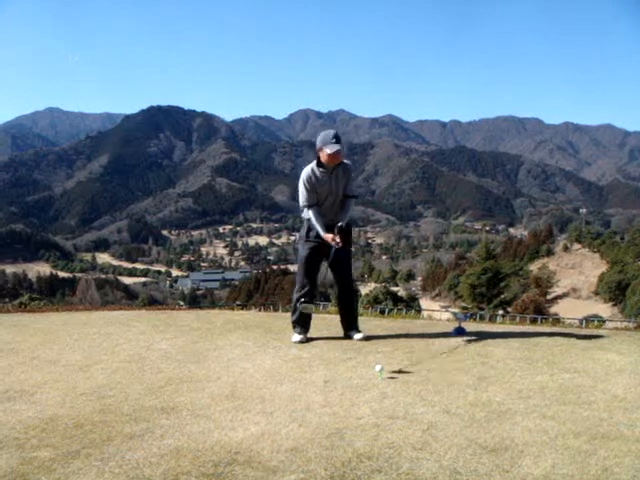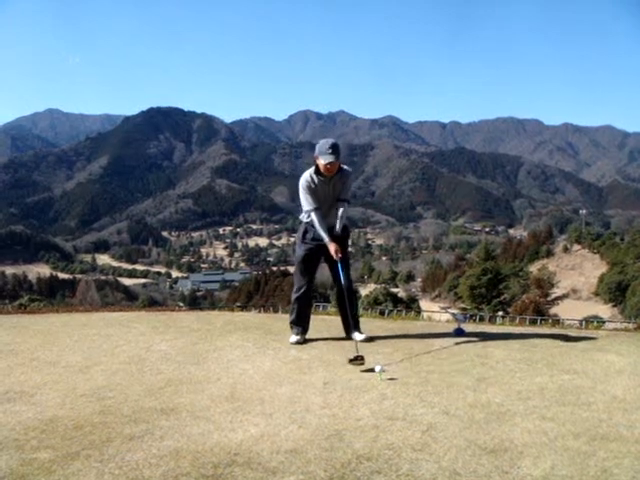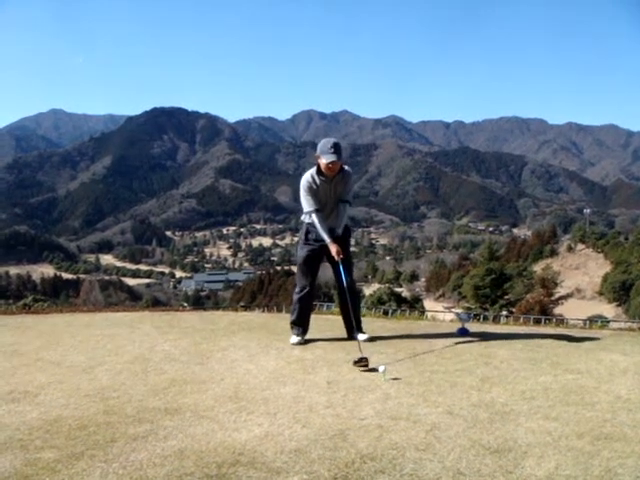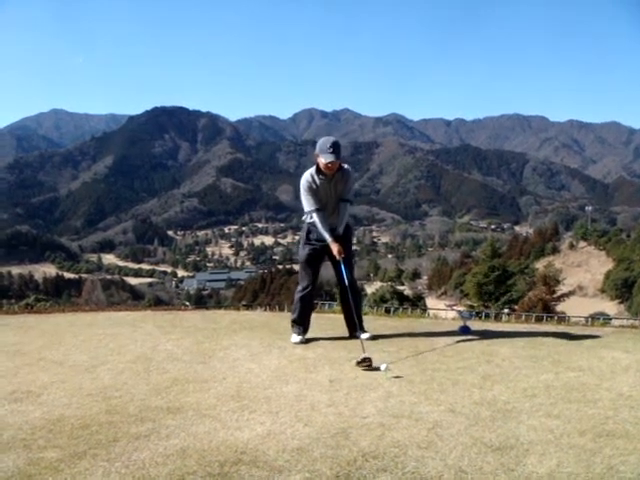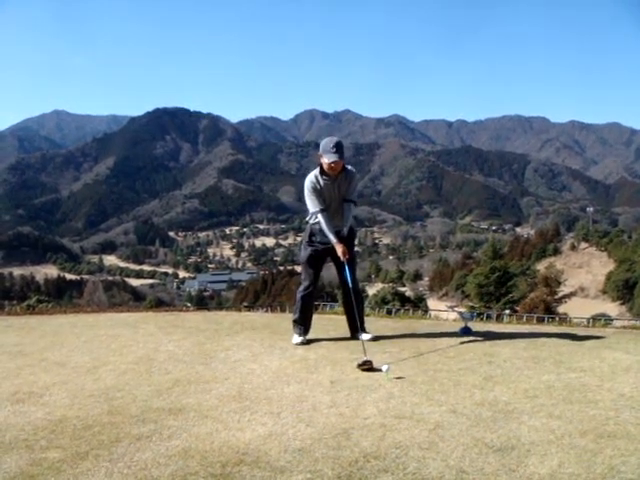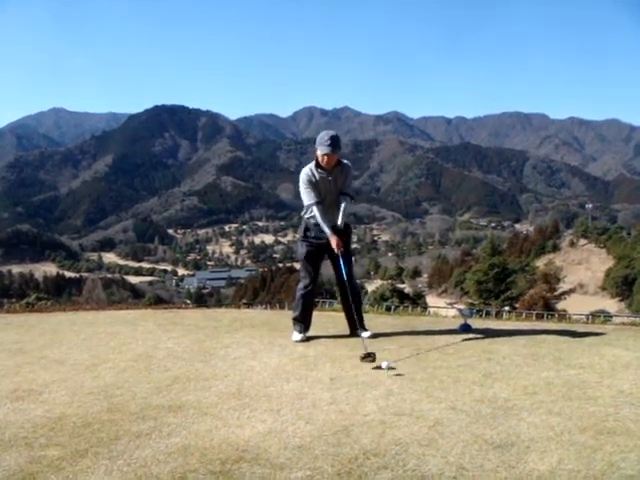
dt=0.7s
person 1, frame 1
left shoulder: (346, 169)
right shoulder: (308, 174)
left elbow: (349, 198)
right elbow: (309, 208)
left wrist: (341, 225)
right wrist: (324, 233)
left hip: (339, 229)
right hip: (314, 231)
left knee: (346, 281)
right knee: (306, 281)
left ankle: (351, 327)
right ankle: (300, 328)
person 1, frame 2
left shoulder: (346, 174)
right shoulder: (307, 179)
left elbow: (342, 204)
right elbow: (314, 213)
left wrist: (336, 234)
right wrist: (328, 242)
left hip: (337, 232)
right hip: (311, 232)
left knee: (345, 282)
right knee: (303, 283)
left ankle: (352, 328)
right ankle: (298, 329)
person 1, frame 3
left shoulder: (347, 175)
right shoulder: (308, 180)
left elbow: (343, 205)
right elbow: (314, 214)
left wrist: (337, 235)
right wrist: (329, 242)
left hip: (339, 232)
right hip: (313, 233)
left knee: (347, 282)
right knee: (305, 284)
left ankle: (354, 329)
right ankle: (298, 330)
person 1, frame 4
left shoulder: (347, 174)
right shoulder: (308, 179)
left elbow: (344, 204)
right elbow: (315, 214)
left wrist: (338, 234)
right wrist: (330, 242)
left hip: (340, 231)
right hip: (314, 233)
left knee: (348, 281)
right knee: (306, 282)
left ankle: (356, 328)
right ankle: (299, 329)
person 1, frame 5
left shoulder: (350, 175)
right shoulder: (312, 180)
left elbow: (348, 206)
right elbow: (320, 214)
left wrist: (343, 236)
right wrist: (335, 243)
left hip: (343, 233)
right hip: (317, 234)
left knee: (350, 282)
right knee: (308, 283)
left ankle: (358, 328)
right ankle: (300, 330)
person 1, frame 6
left shoulder: (346, 169)
right shoulder: (307, 173)
left elbow: (345, 199)
right elbow: (314, 207)
left wrist: (338, 229)
right wrist: (329, 235)
left hip: (338, 229)
right hip: (312, 231)
left knee: (348, 280)
right knee: (307, 281)
left ankle: (357, 326)
right ankle: (300, 327)
